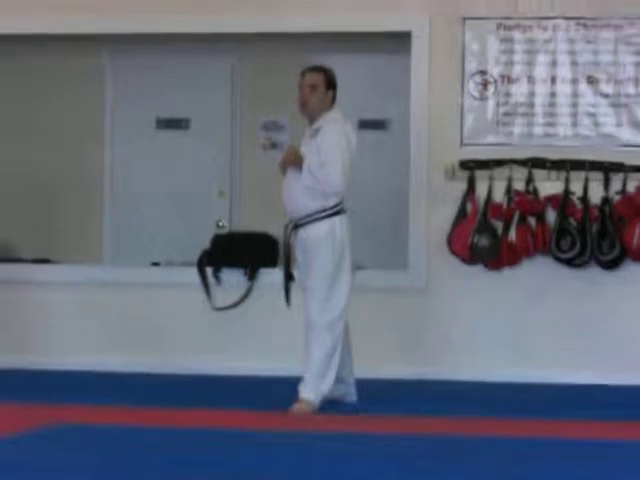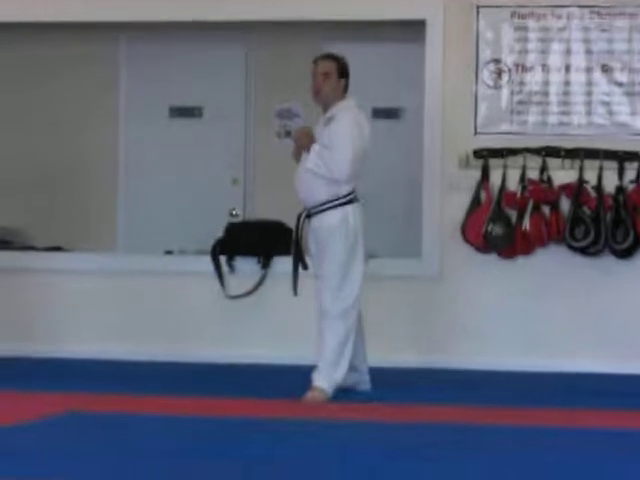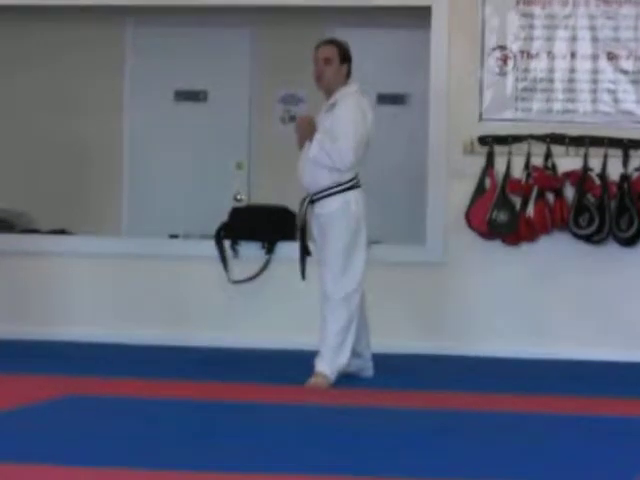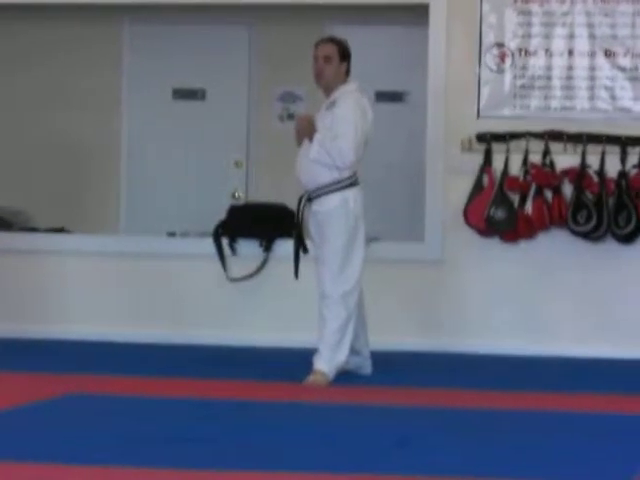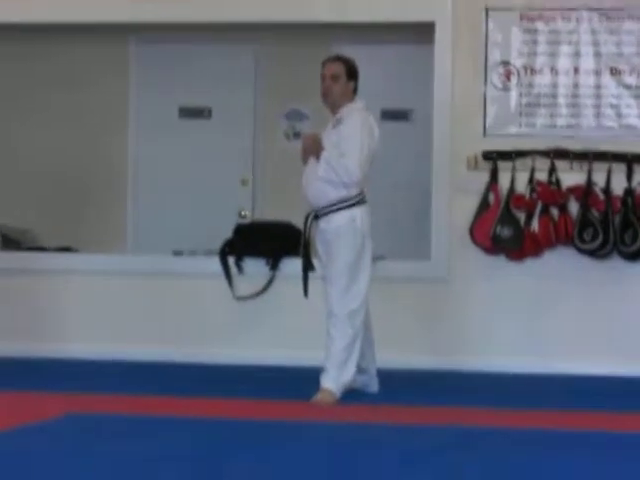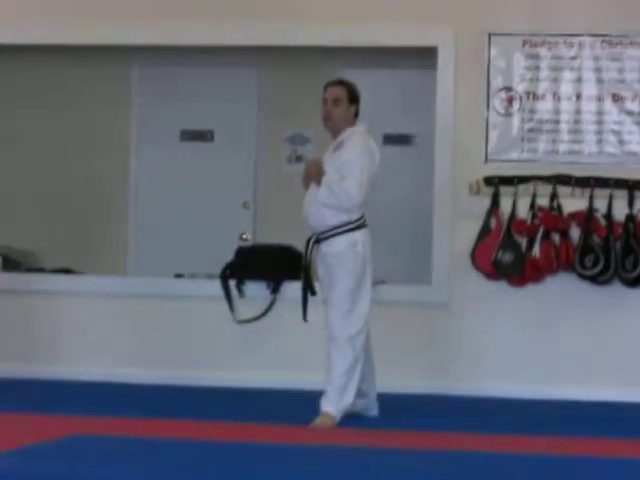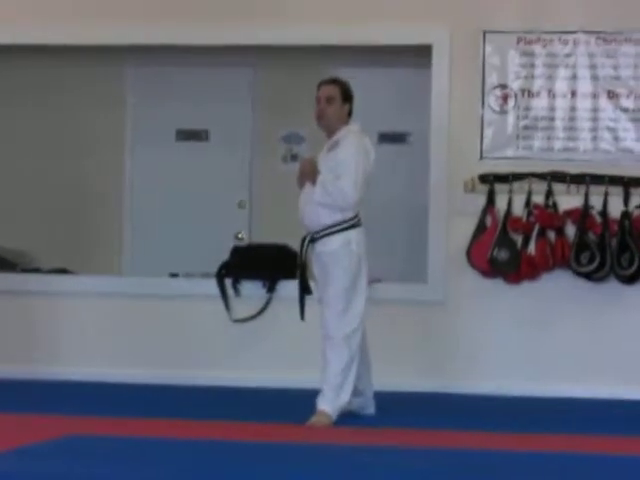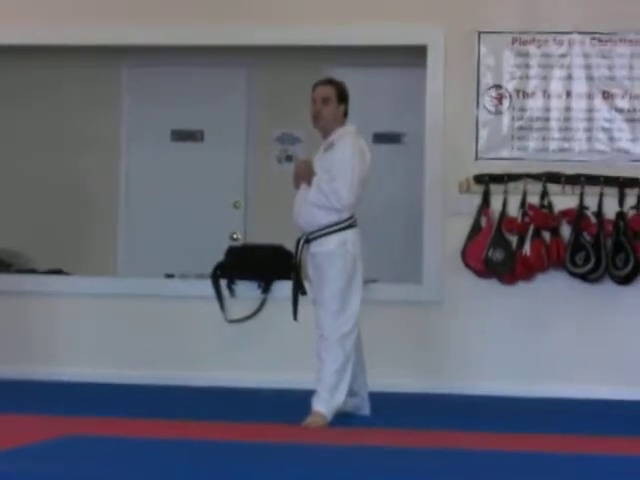
dt=0.4s
person 1, frame 1
left shoulder: (334, 130)
right shoulder: (315, 131)
left elbow: (335, 182)
left wrist: (301, 165)
right wrist: (292, 167)
left hip: (325, 230)
right hip: (310, 230)
left knee: (322, 311)
right knee: (329, 310)
left ankle: (312, 392)
right ankle: (341, 386)
person 1, frame 2
left shoulder: (348, 118)
right shoulder: (329, 120)
left elbow: (341, 168)
left wrist: (310, 146)
right wrist: (304, 153)
left hip: (337, 218)
right hip: (323, 219)
left knee: (335, 300)
right knee: (343, 299)
left ankle: (326, 380)
right ankle: (355, 374)
person 1, frame 3
left shoulder: (351, 104)
right shoulder: (333, 106)
left elbow: (344, 157)
left wrist: (312, 136)
right wrist: (308, 139)
left hip: (340, 204)
right hip: (326, 204)
left knee: (338, 286)
right knee: (347, 284)
left ankle: (328, 366)
right ankle: (358, 360)
person 1, frame 4
left shoulder: (351, 103)
right shoulder: (331, 105)
left elbow: (346, 156)
left wrist: (312, 134)
right wrist: (306, 137)
left hip: (338, 202)
right hip: (324, 202)
left knee: (336, 284)
right knee: (345, 282)
left ankle: (327, 364)
right ankle: (356, 357)
person 1, frame 5
left shoulder: (357, 120)
right shoulder: (337, 123)
left elbow: (352, 173)
left wrist: (319, 153)
right wrist: (312, 155)
left hip: (345, 220)
right hip: (330, 220)
left knee: (344, 302)
right knee: (351, 300)
left ankle: (333, 382)
right ankle: (363, 375)
person 1, frame 6
left shoulder: (358, 144)
right shoulder: (338, 147)
left elbow: (352, 196)
left wrist: (320, 177)
right wrist: (313, 180)
left hip: (346, 244)
right hip: (331, 244)
left knee: (344, 327)
right knee: (352, 325)
left ankle: (333, 406)
right ankle: (362, 400)
person 1, frame 7
left shoulder: (353, 143)
right shoulder: (333, 146)
left elbow: (347, 196)
left wrist: (315, 177)
right wrist: (308, 180)
left hip: (341, 243)
right hip: (326, 243)
left knee: (339, 326)
right knee: (348, 323)
left ankle: (329, 405)
right ankle: (360, 398)
person 1, frame 8
left shoulder: (348, 145)
right shoulder: (329, 147)
left elbow: (343, 197)
left wrist: (310, 178)
right wrist: (304, 180)
left hip: (336, 244)
right hip: (322, 244)
left knee: (334, 326)
right knee: (343, 324)
left ankle: (325, 406)
right ankle: (354, 399)
